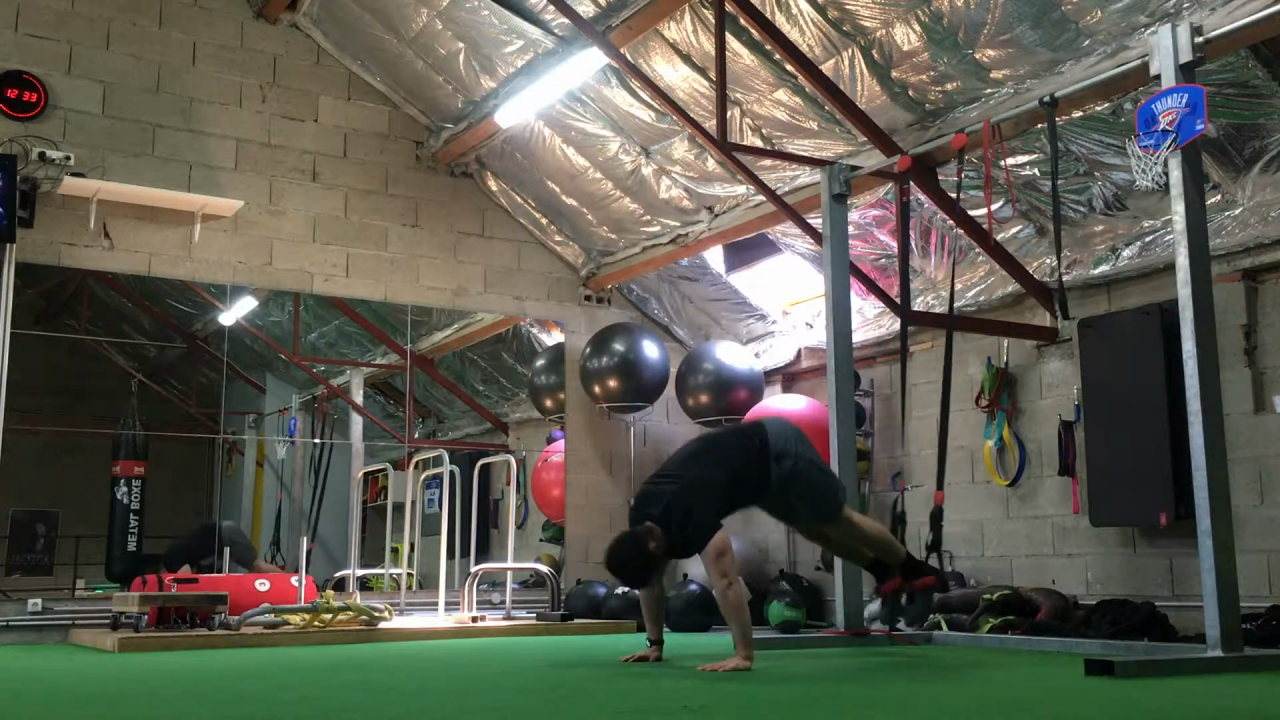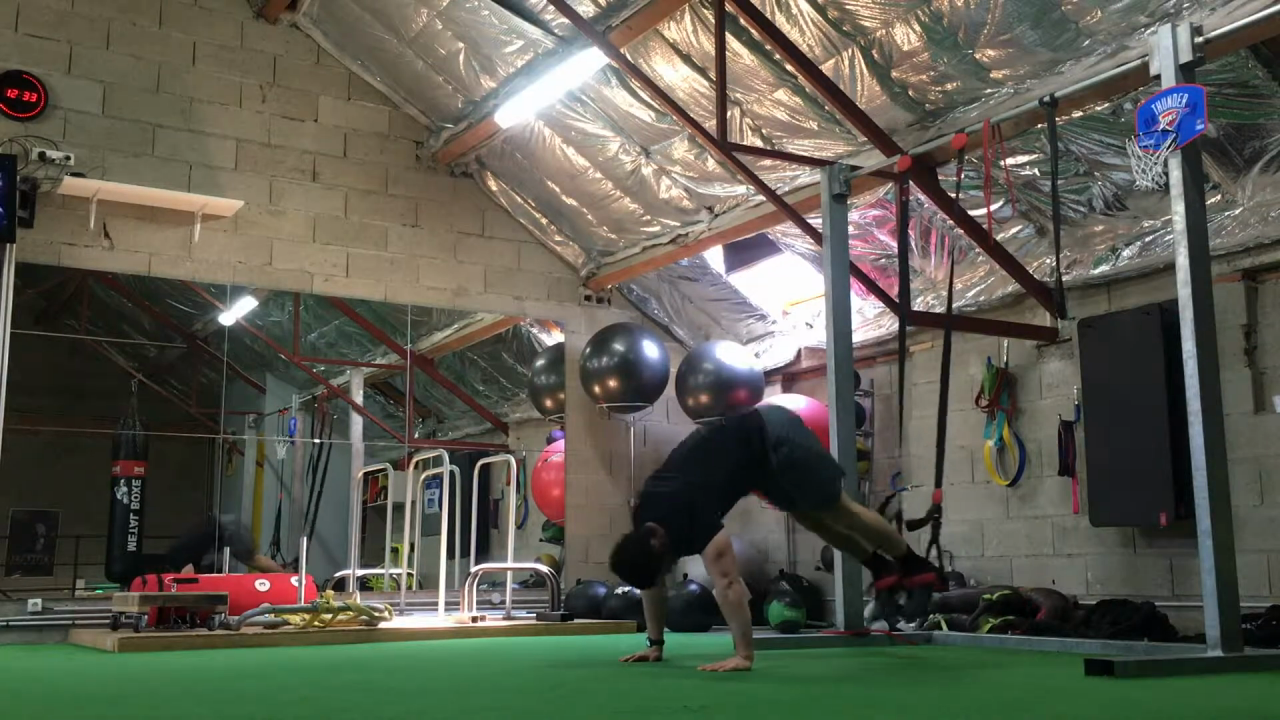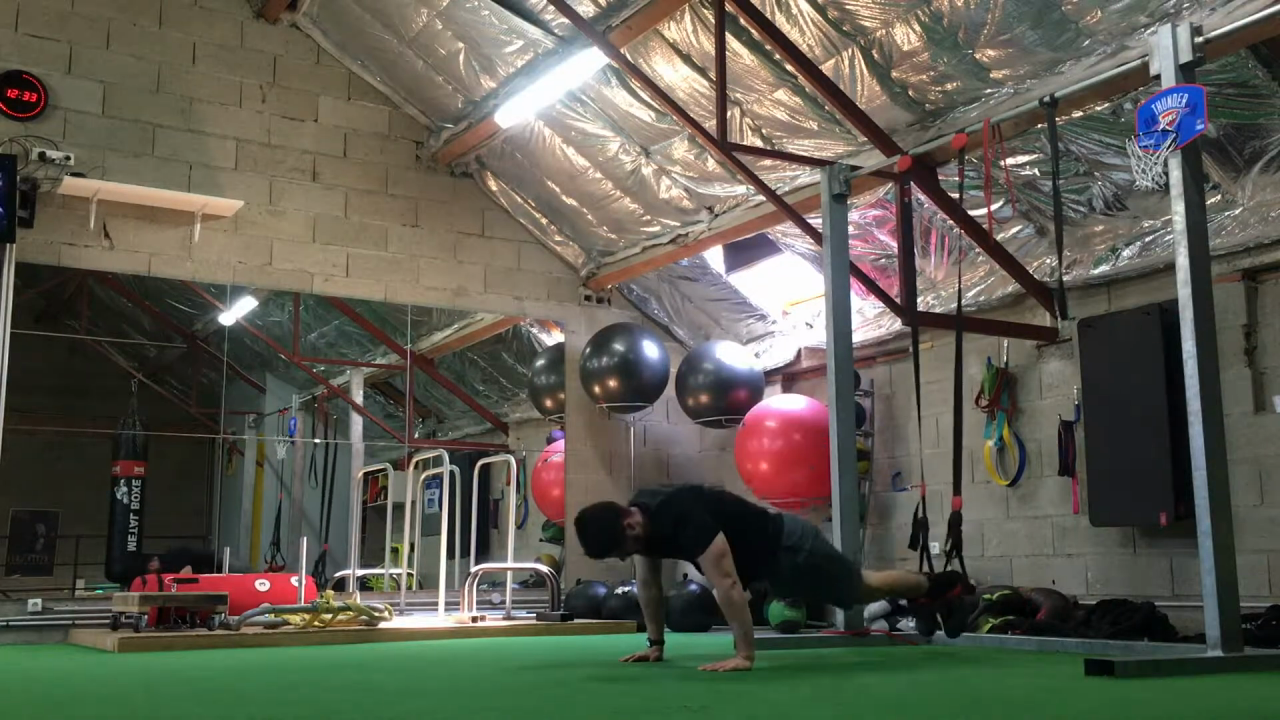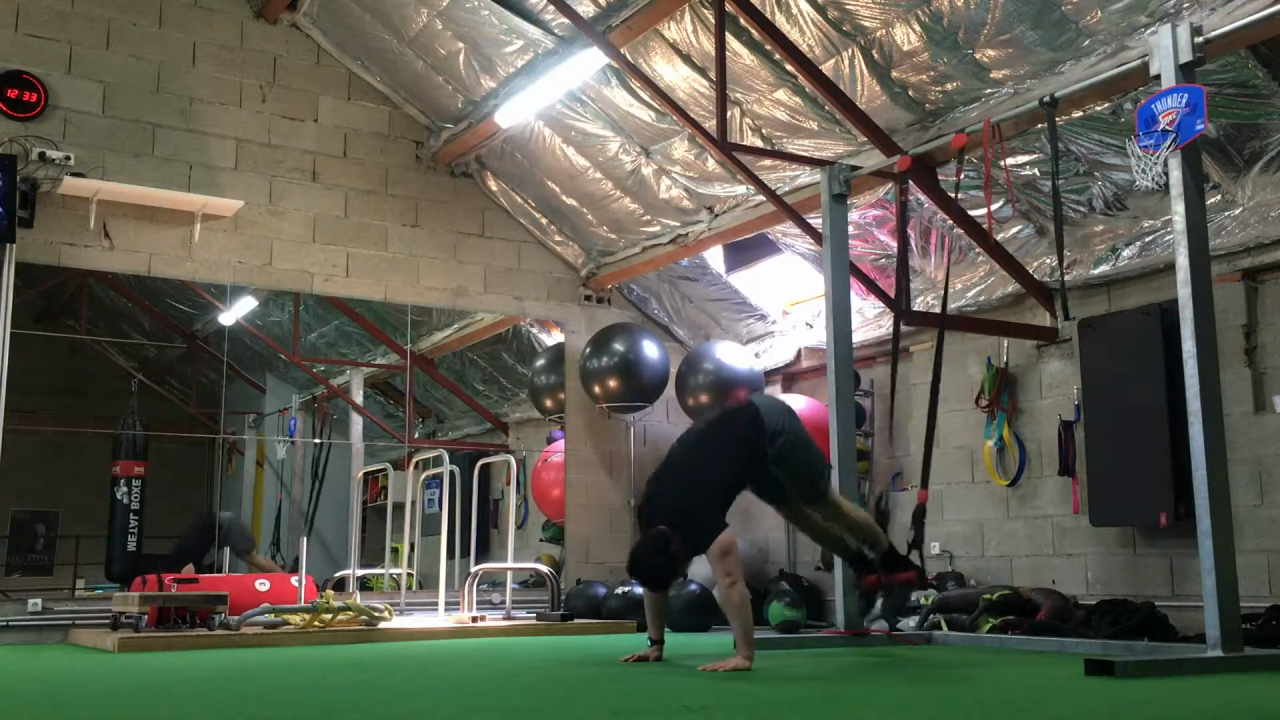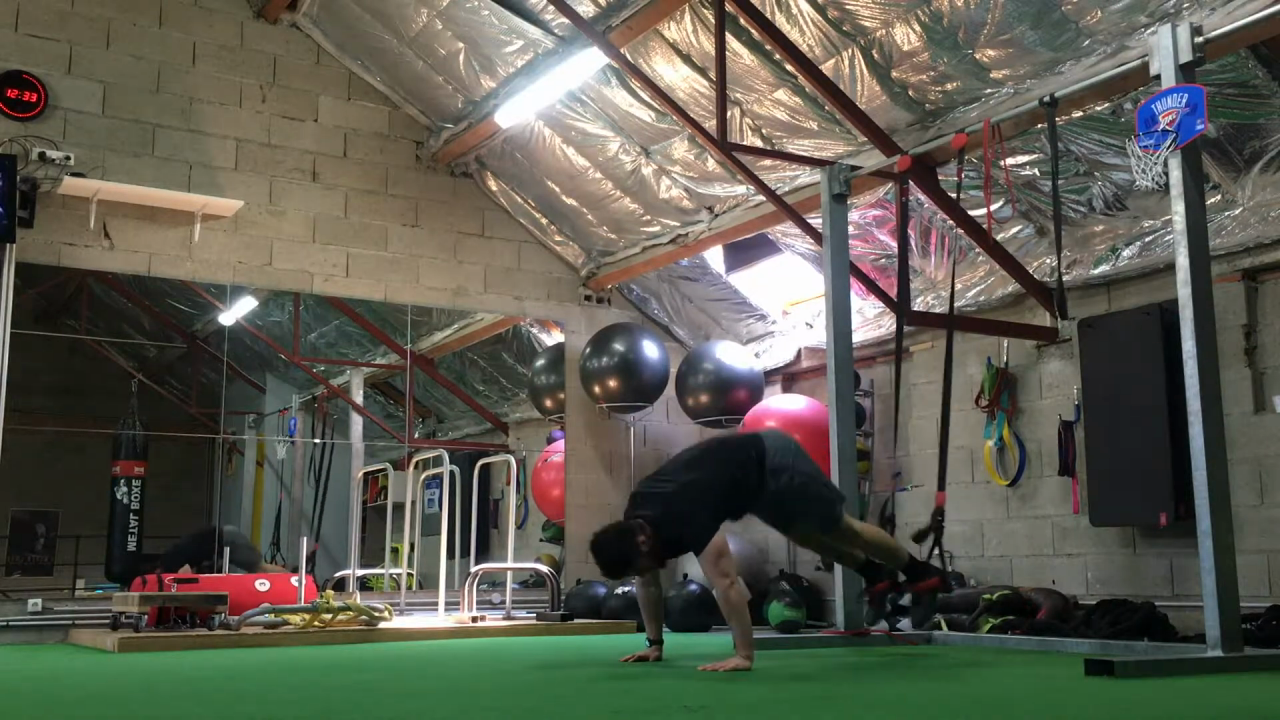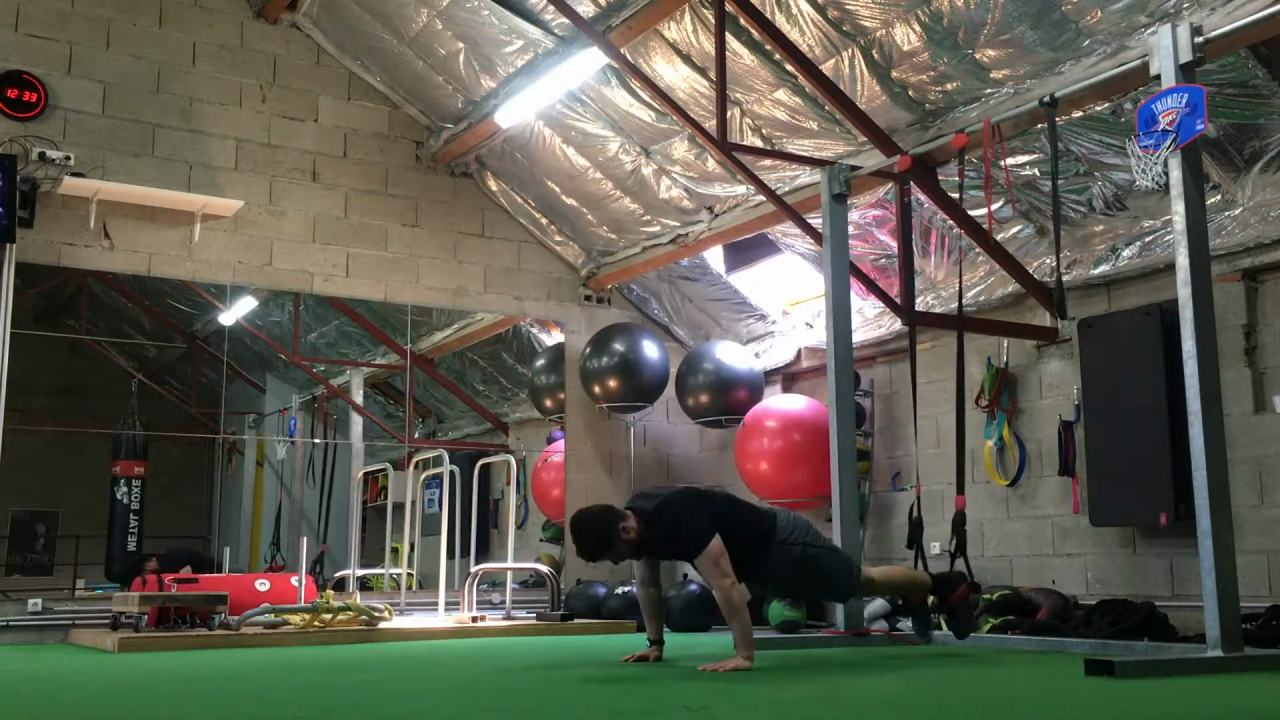
dt=0.4s
person 1, frame 1
left shoulder: (689, 513)
right shoulder: (644, 517)
left elbow: (725, 582)
right elbow: (651, 583)
left wrist: (743, 656)
right wrist: (654, 645)
left hip: (778, 447)
right hip: (759, 463)
left knee: (836, 521)
right knee: (810, 526)
left ankle: (913, 570)
right ankle: (886, 574)
person 1, frame 2
left shoulder: (691, 508)
right shoulder: (647, 515)
left elbow: (726, 582)
right elbow: (652, 579)
left wrist: (742, 654)
right wrist: (655, 642)
left hip: (773, 432)
right hip: (753, 443)
left knee: (836, 509)
right knee: (809, 515)
left ankle: (914, 565)
right ankle: (883, 569)
person 1, frame 3
left shoulder: (681, 514)
right shoulder: (641, 515)
left elbow: (727, 582)
right elbow: (648, 582)
left wrist: (745, 654)
right wrist: (656, 644)
left hip: (787, 546)
right hip: (769, 557)
left knee: (858, 589)
right knee: (848, 590)
left ankle: (942, 585)
right ankle: (918, 594)
person 1, frame 4
left shoulder: (697, 516)
right shoulder: (653, 515)
left elbow: (728, 582)
right elbow: (654, 582)
left wrist: (743, 656)
right wrist: (656, 644)
left hip: (769, 426)
right hip: (746, 430)
left knee: (825, 506)
right knee: (796, 511)
left ankle: (895, 564)
right ankle: (866, 567)
person 1, frame 5
left shoulder: (683, 515)
right shoulder: (640, 517)
left elbow: (725, 581)
right elbow: (647, 583)
left wrist: (743, 653)
right wrist: (654, 643)
left hip: (773, 458)
right hip: (753, 471)
left knee: (835, 526)
right knee: (803, 532)
left ankle: (918, 573)
right ankle: (874, 574)
person 1, frame 6
left shoulder: (678, 516)
right shoulder: (638, 519)
left elbow: (726, 583)
right elbow: (647, 582)
left wrist: (744, 654)
right wrist: (656, 643)
left hip: (781, 543)
right hip: (763, 559)
left knee: (858, 581)
right knee: (845, 584)
left ankle: (947, 585)
right ankle: (909, 593)
